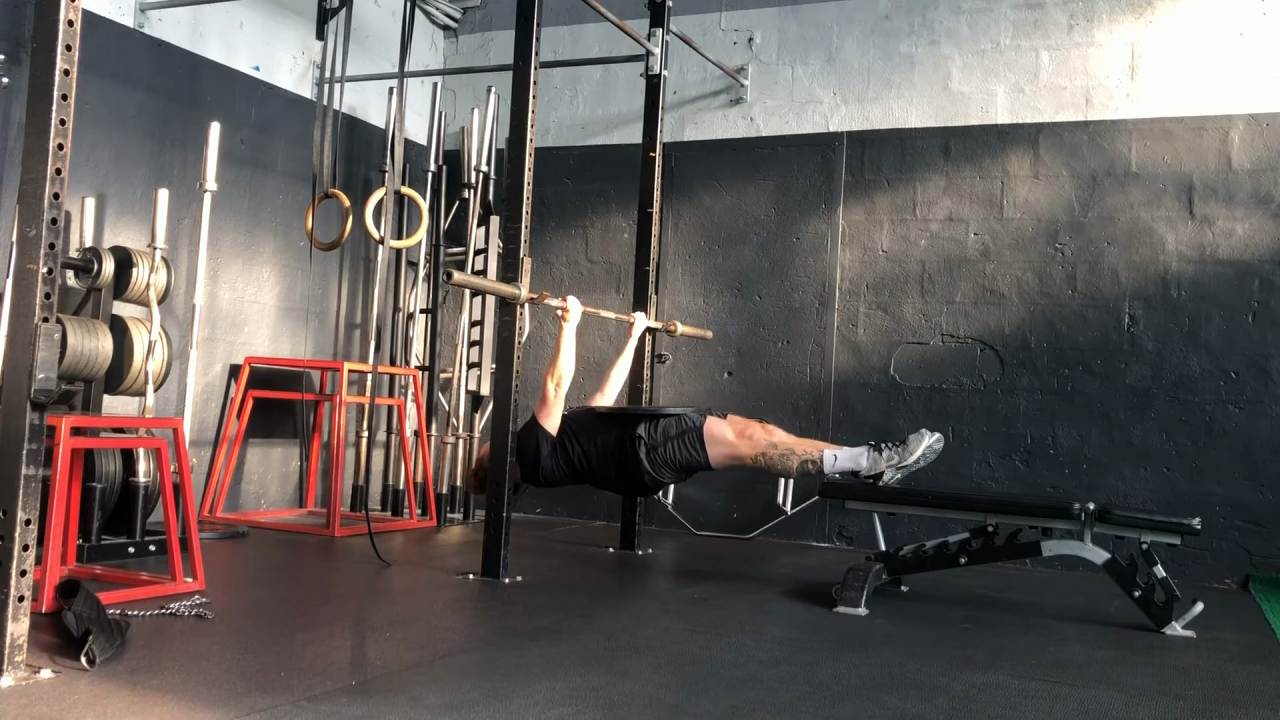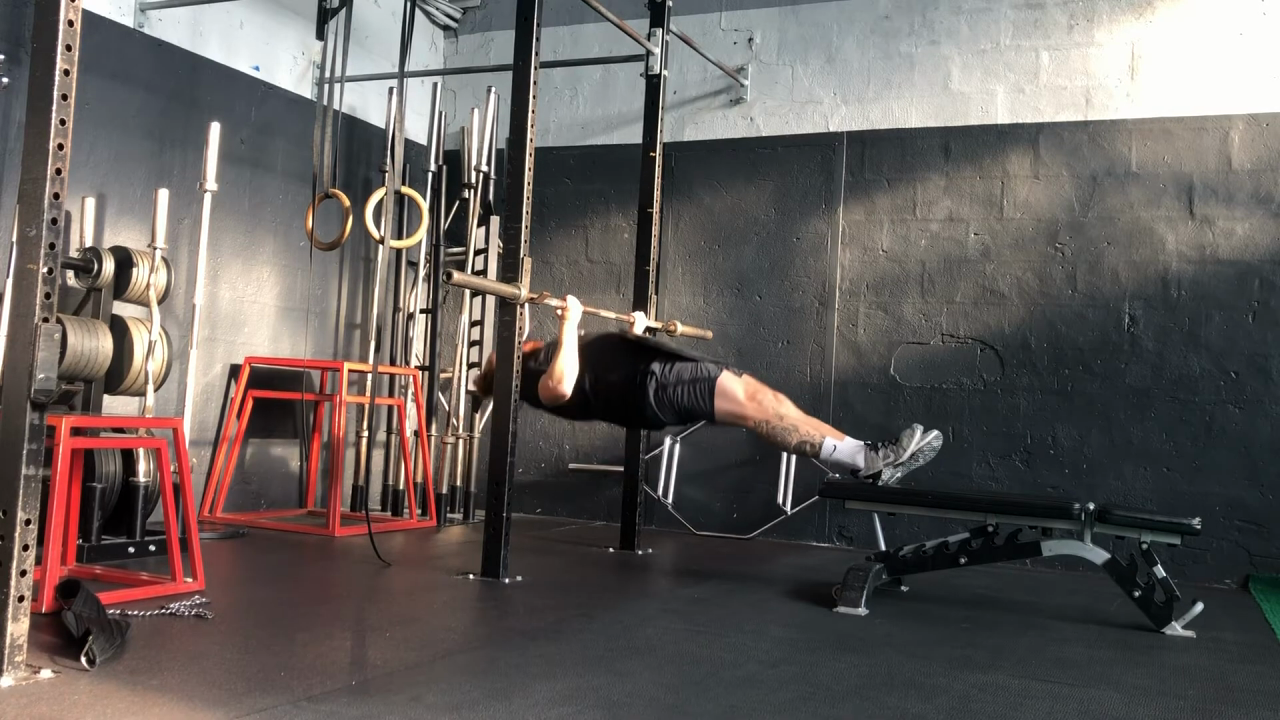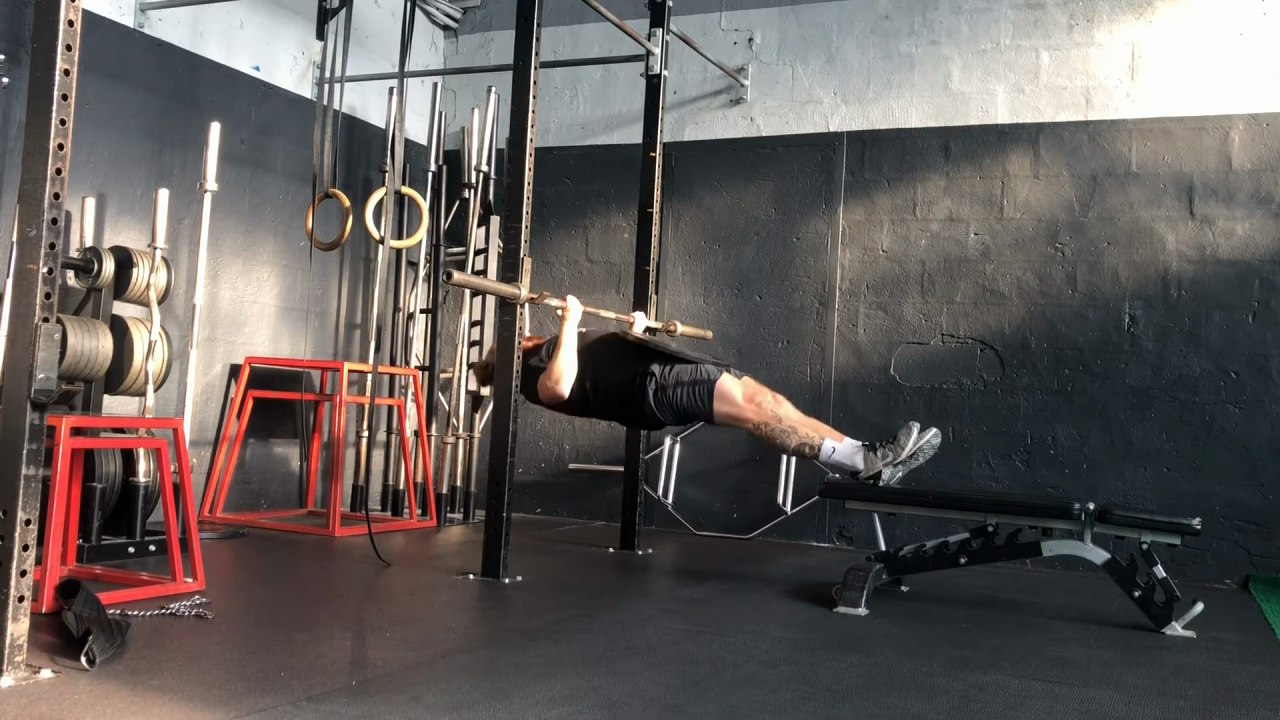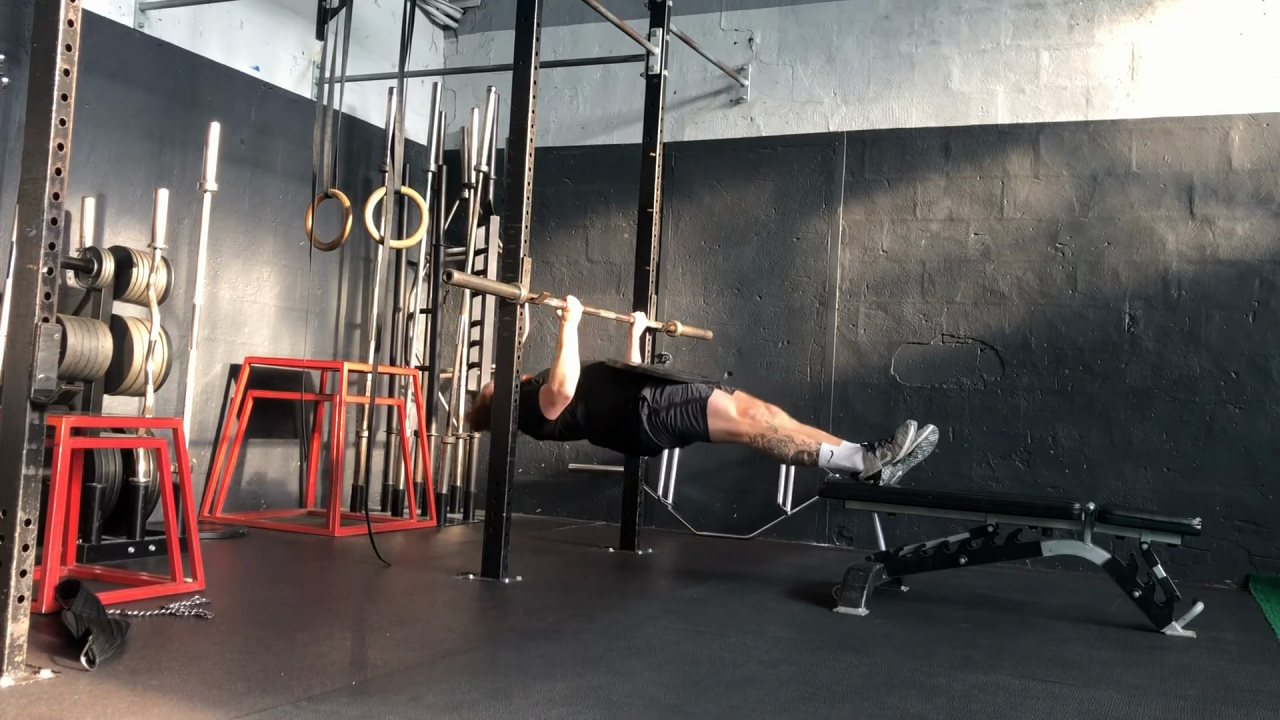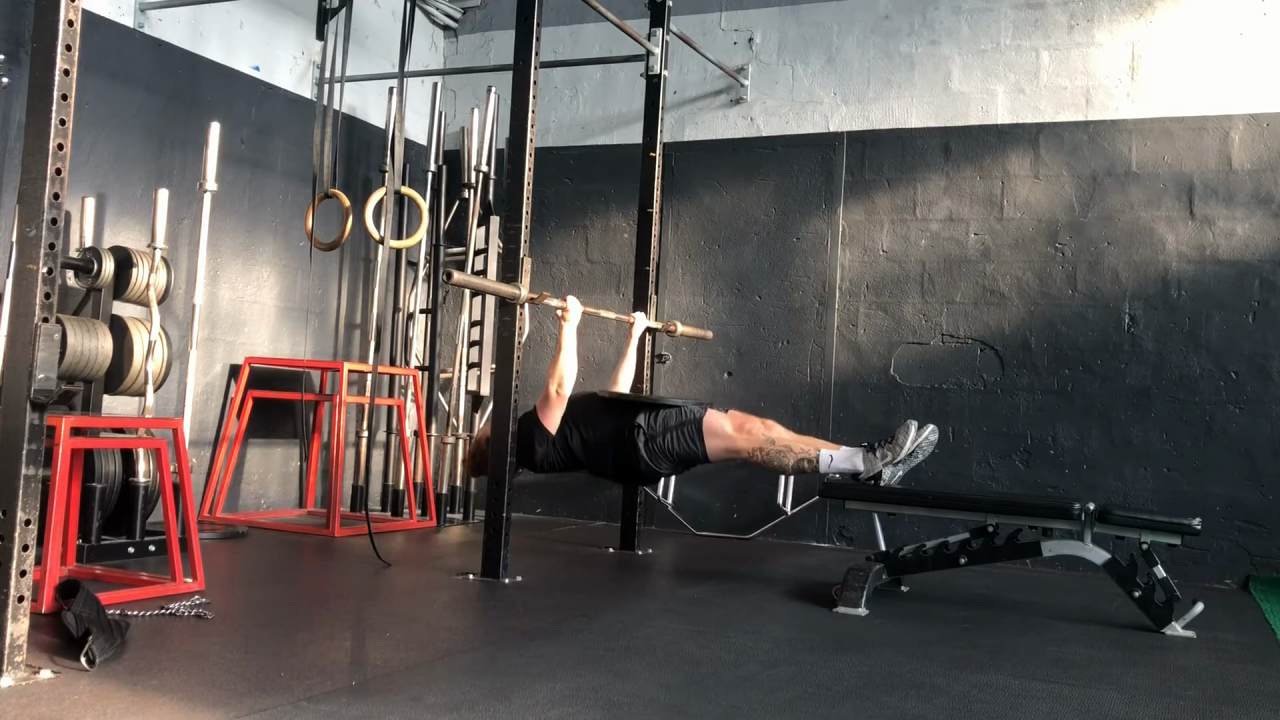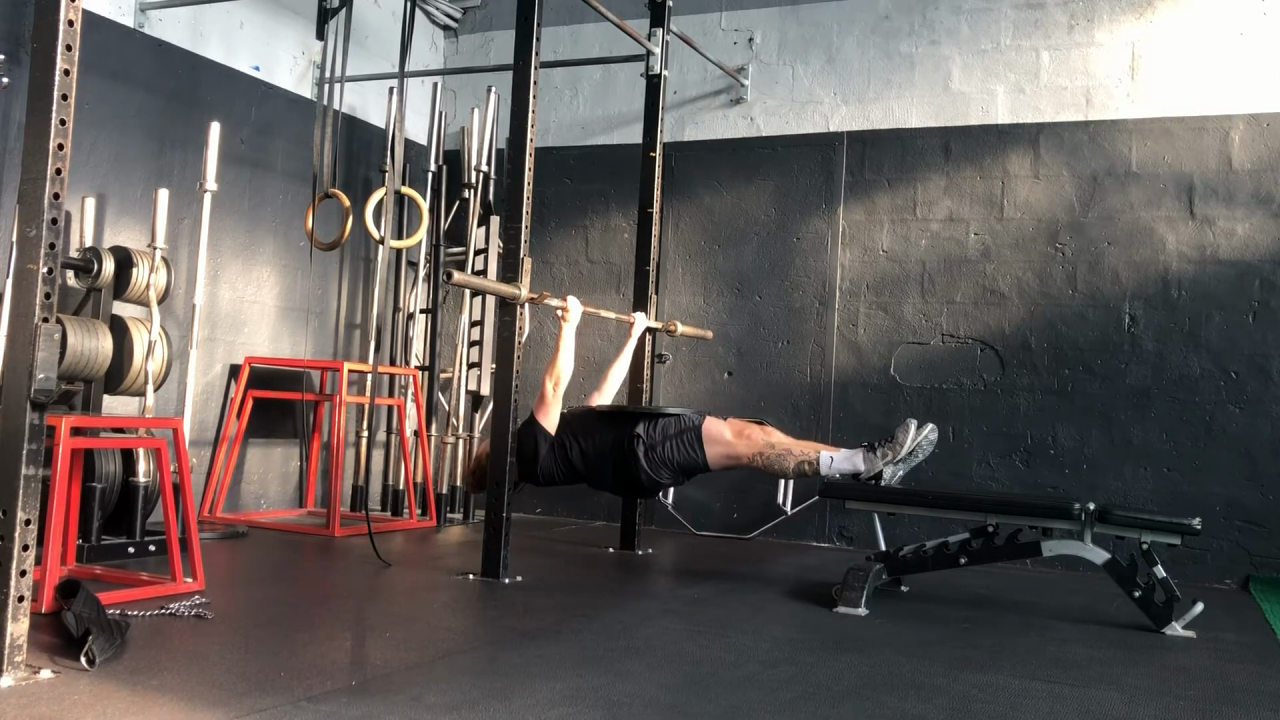
dt=0.5s
person 1, frame 1
left shoulder: (540, 445)
right shoulder: (532, 450)
left elbow: (605, 398)
right elbow: (556, 387)
left wrist: (632, 338)
right wrist: (568, 326)
left hip: (645, 438)
right hip: (641, 450)
left knee: (755, 432)
right knee: (745, 441)
left ankle: (870, 462)
right ankle: (870, 463)
person 1, frame 2
left shoulder: (545, 359)
right shoulder: (532, 379)
right elbow: (562, 385)
left wrist: (635, 332)
right wrist: (567, 324)
left hip: (654, 372)
right hip: (650, 387)
left knee: (765, 399)
right knee: (753, 404)
left ankle: (868, 458)
right ankle: (866, 459)
person 1, frame 3
left shoulder: (548, 357)
right shoulder: (531, 373)
right elbow: (561, 387)
left wrist: (635, 331)
right wrist: (568, 323)
left hip: (654, 372)
right hip: (648, 386)
left knee: (762, 398)
right knee: (752, 406)
left ankle: (868, 459)
right ankle: (864, 460)
person 1, frame 4
left shoulder: (539, 390)
right shoulder: (532, 409)
left elbow: (625, 380)
right elbow: (563, 390)
left wrist: (635, 333)
right wrist: (568, 325)
left hip: (646, 398)
right hip: (641, 413)
left knee: (758, 411)
right knee: (745, 419)
left ankle: (865, 459)
right ankle: (863, 461)
person 1, frame 5
left shoulder: (551, 431)
right shoulder: (531, 441)
left elbow: (616, 394)
right elbow: (559, 389)
left wrist: (634, 338)
right wrist: (568, 327)
left hip: (640, 428)
right hip: (638, 440)
left knee: (754, 427)
right knee: (743, 434)
left ankle: (868, 462)
right ankle: (867, 464)
person 1, frame 6
left shoulder: (544, 443)
right shoulder: (531, 449)
left elbow: (603, 393)
right elbow: (554, 386)
left wrist: (633, 337)
right wrist: (568, 326)
left hip: (641, 442)
right hip: (639, 450)
left knee: (751, 434)
right knee: (742, 440)
left ankle: (867, 462)
right ankle: (866, 464)
